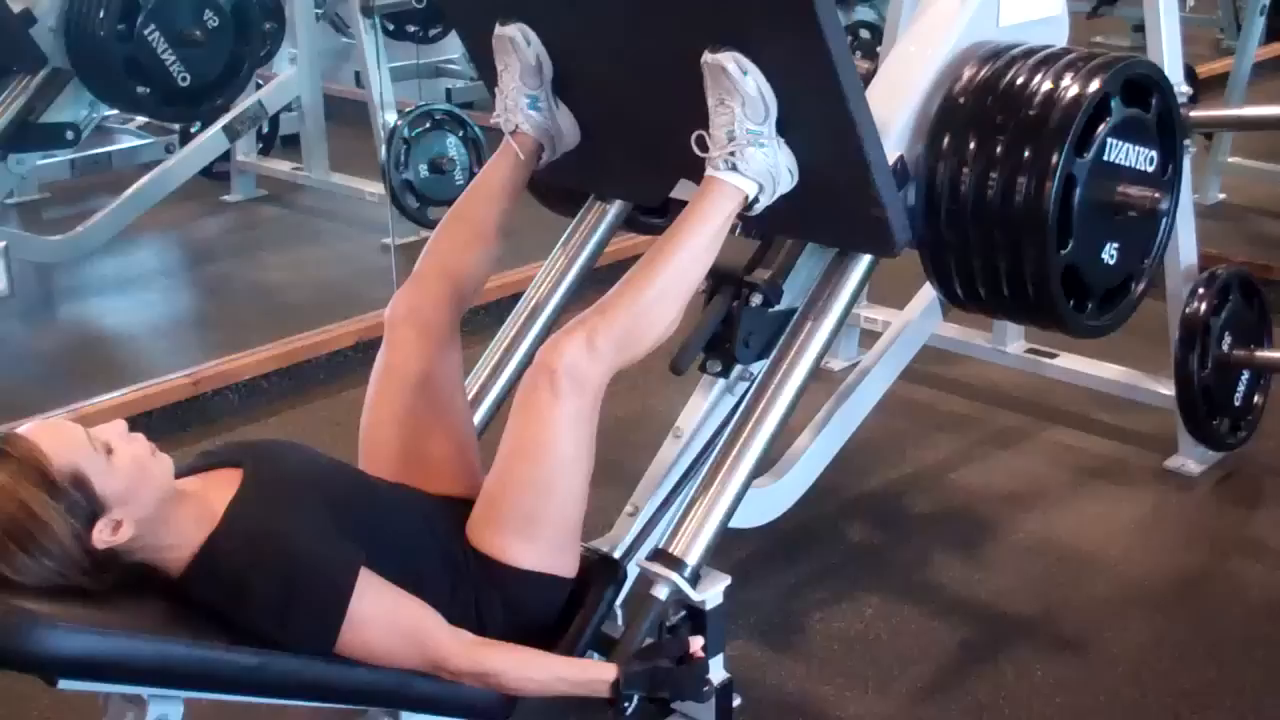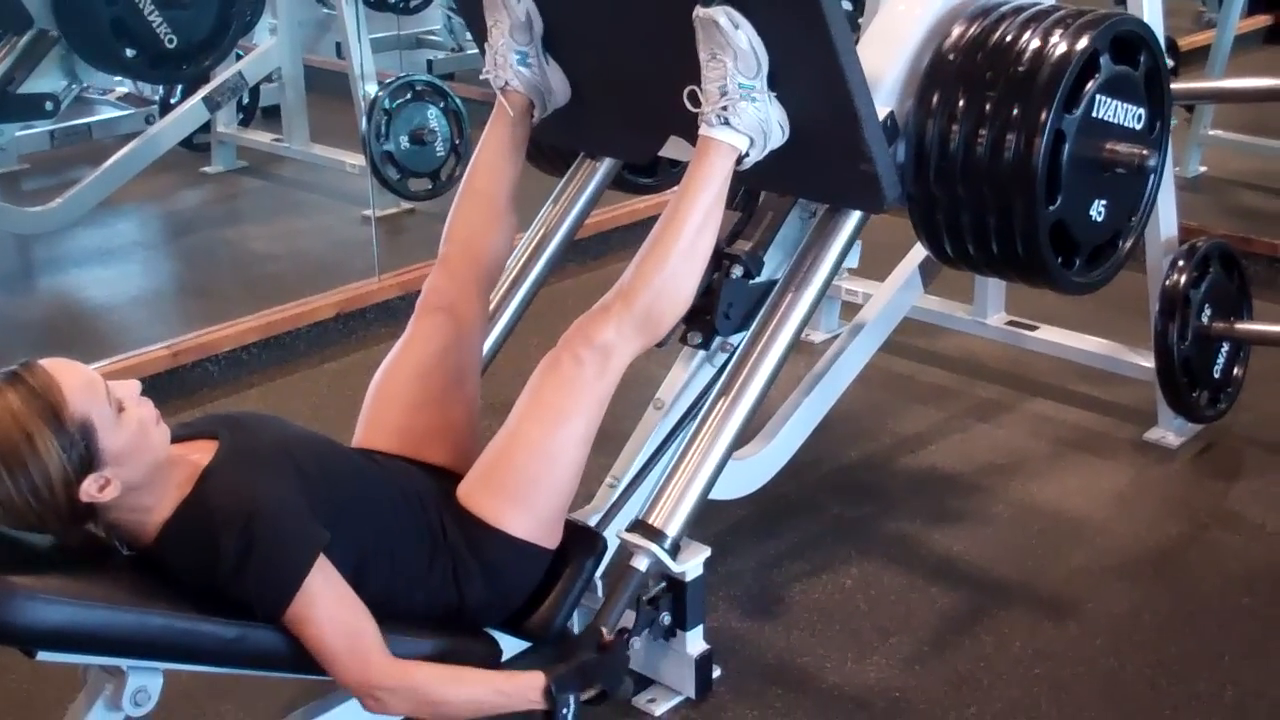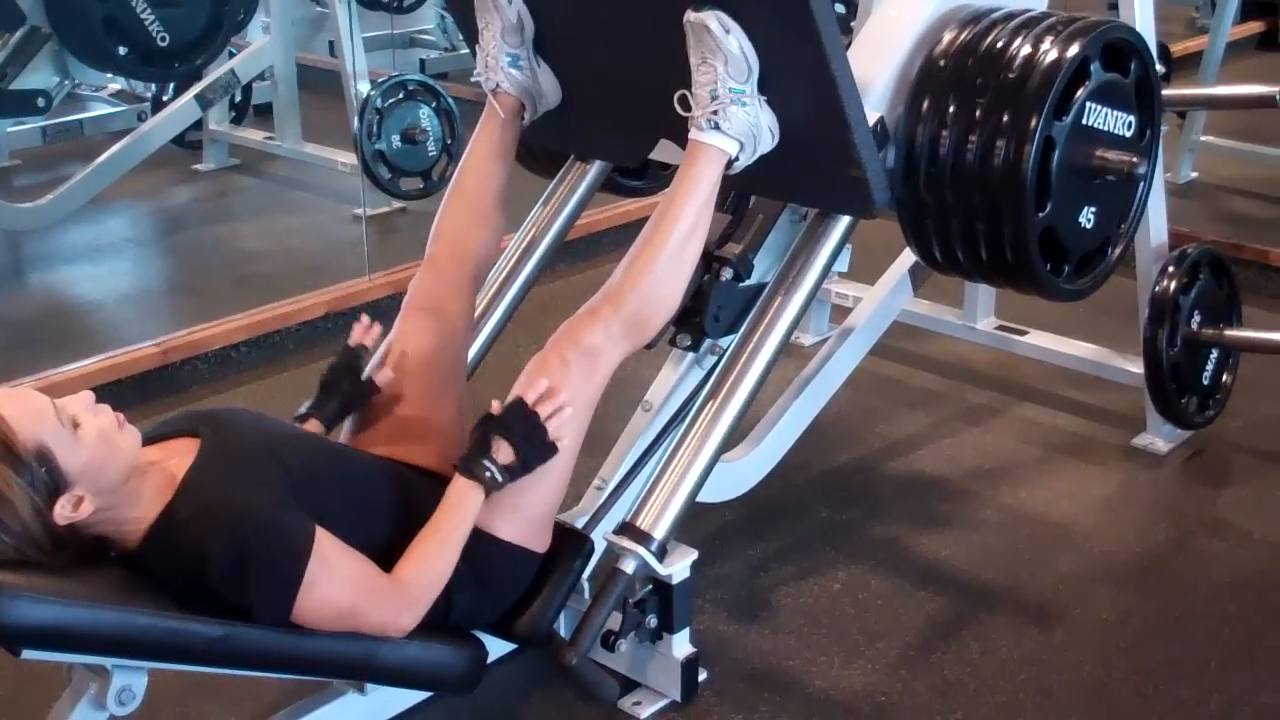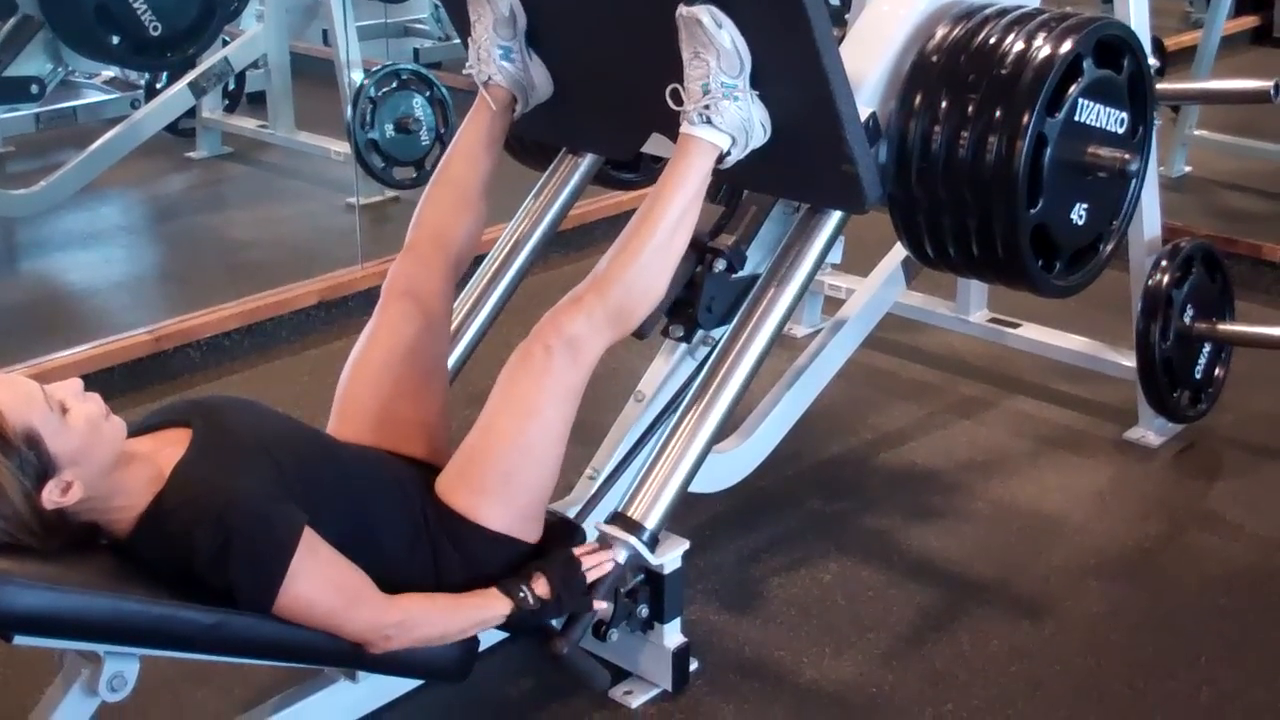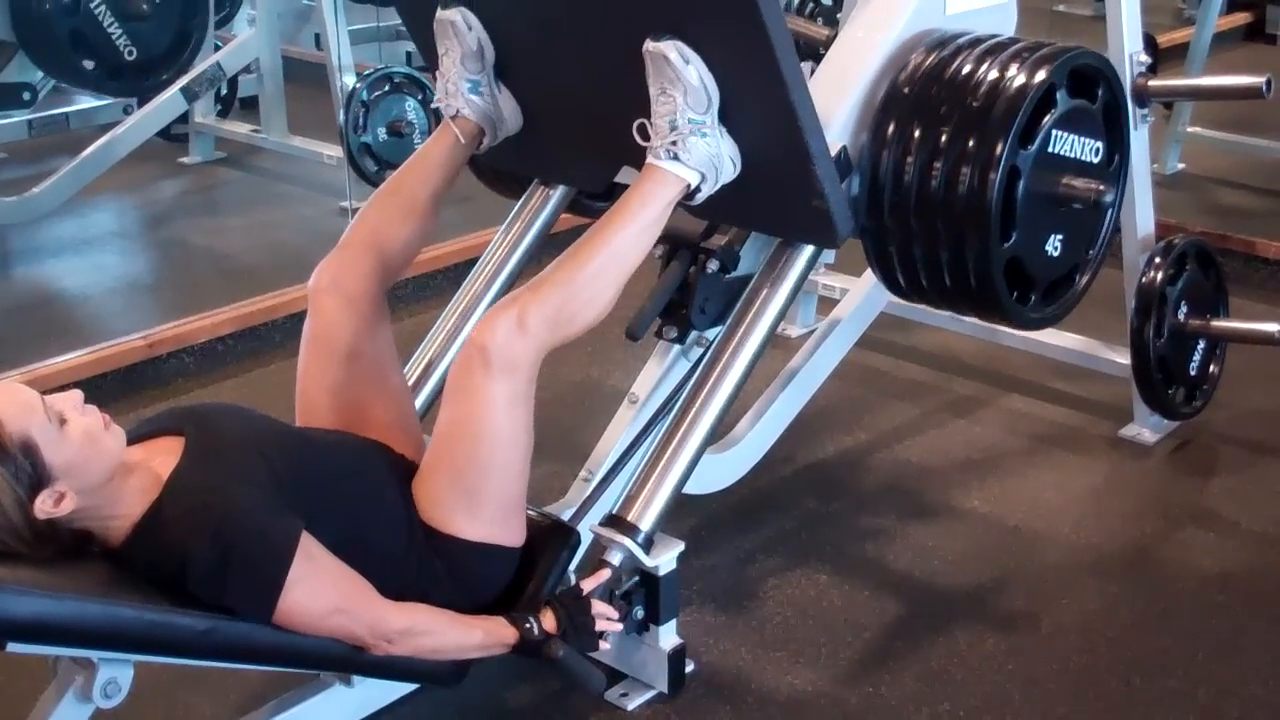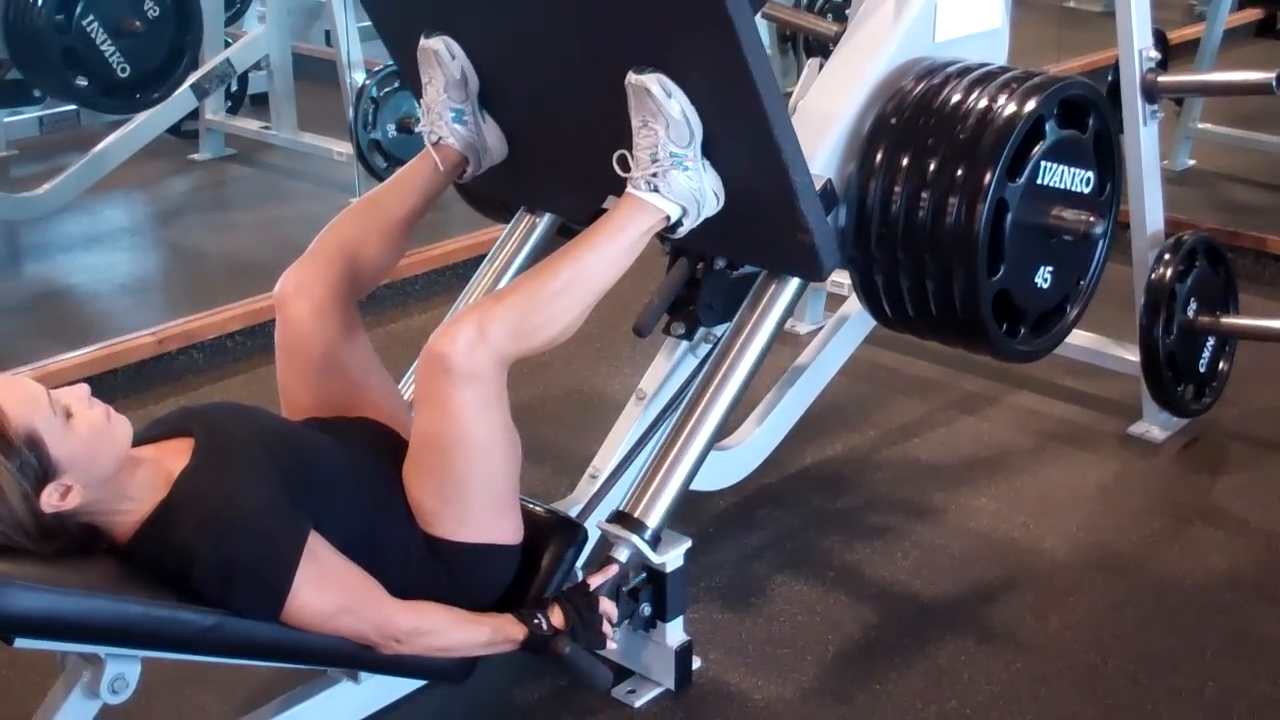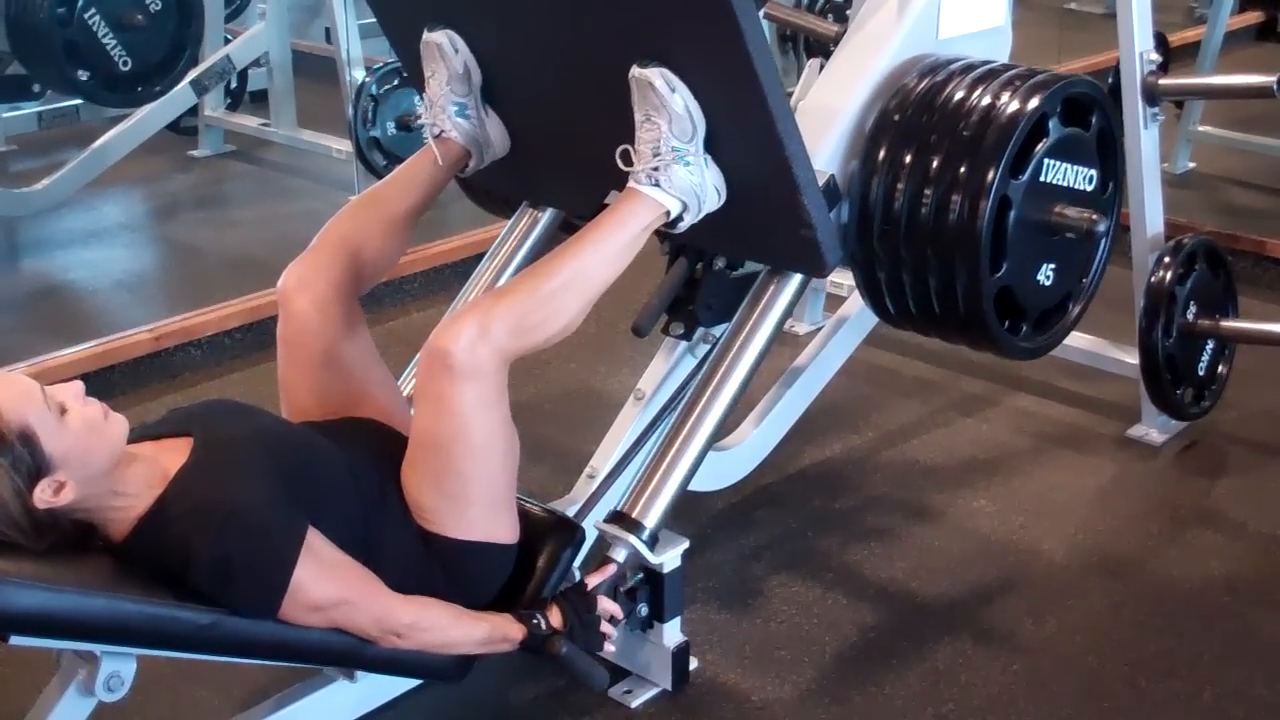
dt=0.7s
person 1, frame 1
left shoulder: (182, 498)
right shoulder: (275, 564)
right elbow: (456, 658)
right wrist: (631, 680)
left hip: (431, 519)
right hip: (496, 588)
left knee: (418, 314)
right knee: (571, 358)
left ankle: (528, 135)
right ankle: (737, 174)
person 1, frame 2
left shoulder: (157, 480)
right shoulder: (245, 524)
left hip: (400, 489)
right hip: (472, 557)
left knee: (452, 296)
right knee: (599, 342)
left ankle: (518, 96)
right ankle: (727, 134)
person 1, frame 3
left shoulder: (147, 460)
right shoulder: (224, 531)
right elbow: (394, 608)
left wrist: (326, 411)
right wrist: (485, 474)
left hip: (395, 495)
right hip: (460, 567)
left knee: (441, 289)
right knee: (588, 341)
left ankle: (510, 93)
right ankle: (719, 134)
person 1, frame 4
left shoulder: (131, 459)
right shoulder: (218, 518)
right elbow: (379, 626)
right wrist: (531, 593)
left hip: (382, 479)
right hip: (447, 545)
left knee: (418, 280)
right knee: (571, 330)
left ankle: (500, 91)
right ankle: (708, 133)
person 1, frame 5
left shoulder: (129, 465)
right shoulder: (212, 529)
right elbow: (382, 629)
right wrist: (539, 629)
left hip: (373, 481)
right hip: (439, 559)
left knee: (341, 284)
right knee: (502, 338)
left ankle: (469, 120)
right ankle: (679, 164)
person 1, frame 6
left shoulder: (134, 467)
right shoulder: (220, 530)
right elbow: (388, 628)
right wrist: (546, 626)
right hip: (446, 560)
left knee: (308, 291)
right knee: (463, 347)
left ankle: (453, 148)
right ankle: (657, 198)
person 1, frame 7
left shoulder: (126, 466)
right shoulder: (218, 528)
right elbow: (388, 622)
right wrist: (546, 625)
right hip: (437, 557)
left knee: (312, 286)
right knee: (465, 345)
left ankle: (456, 141)
right ankle: (660, 192)
